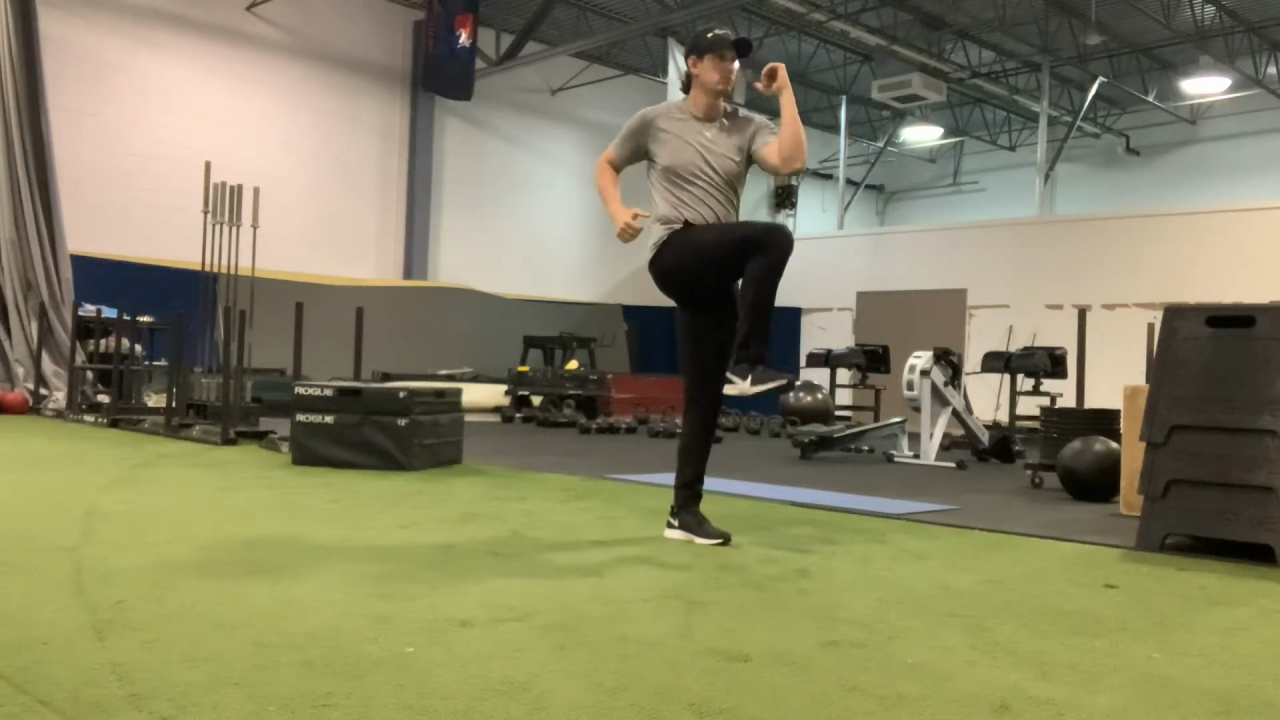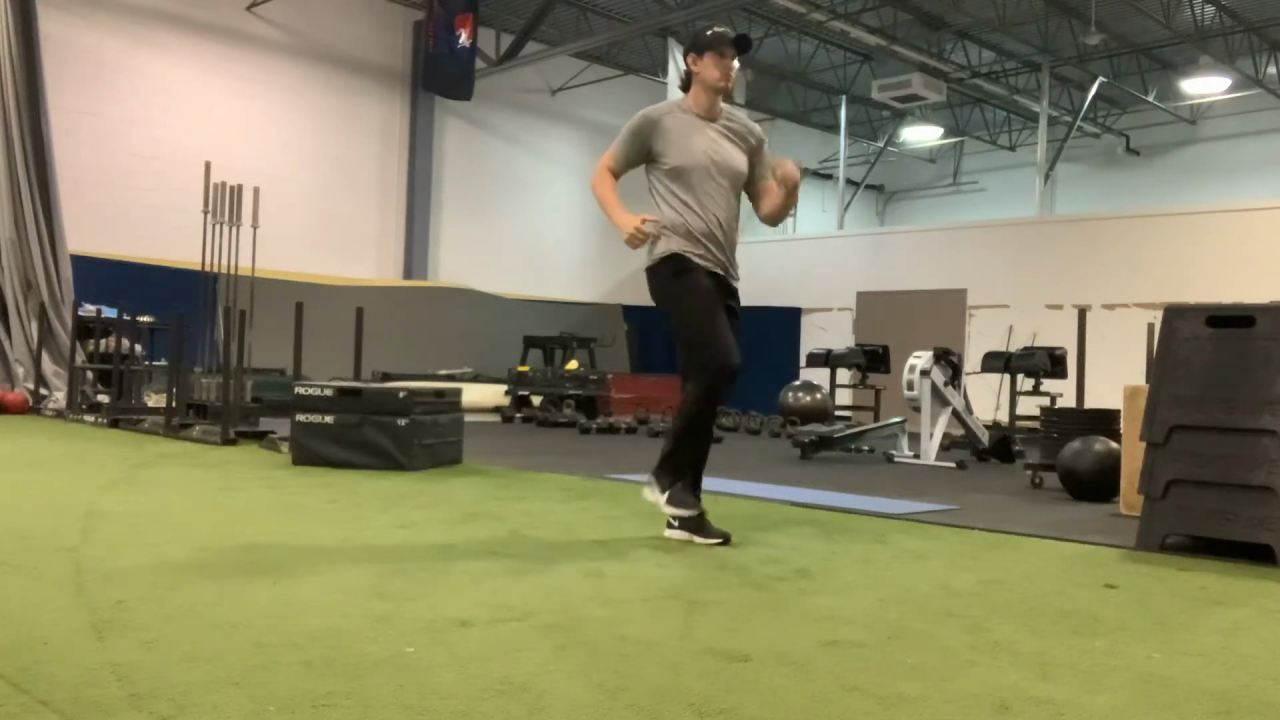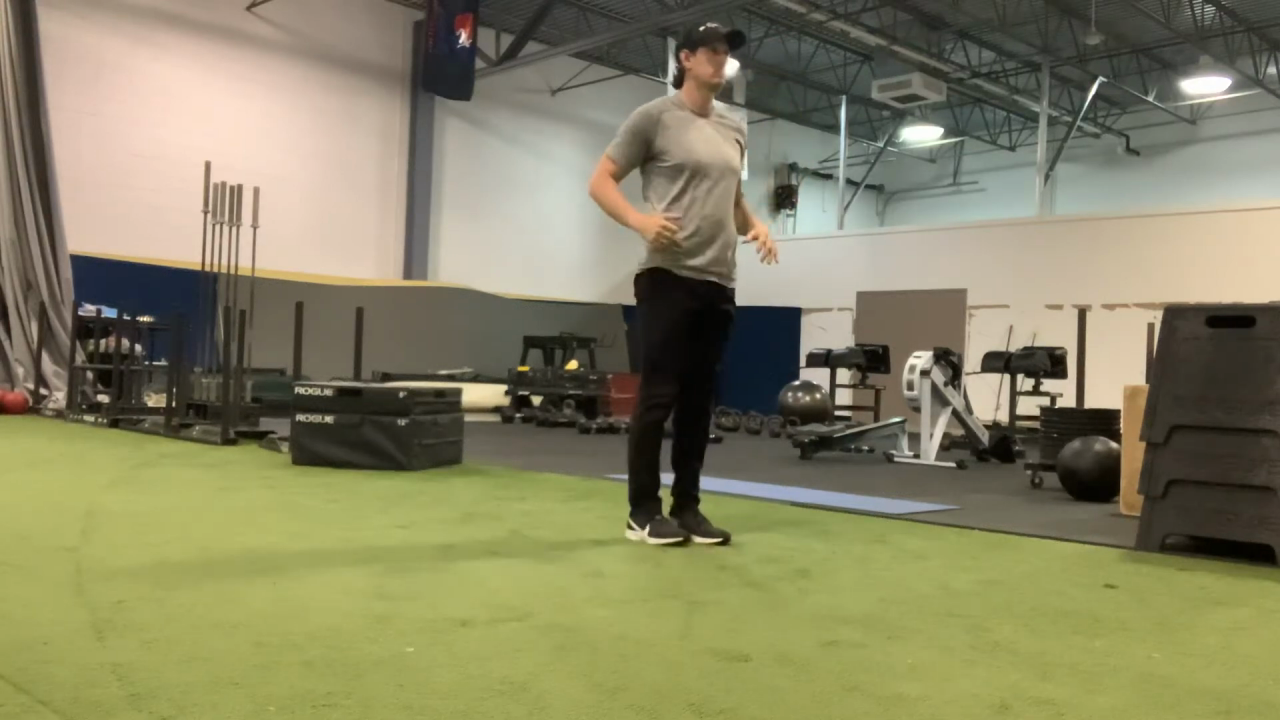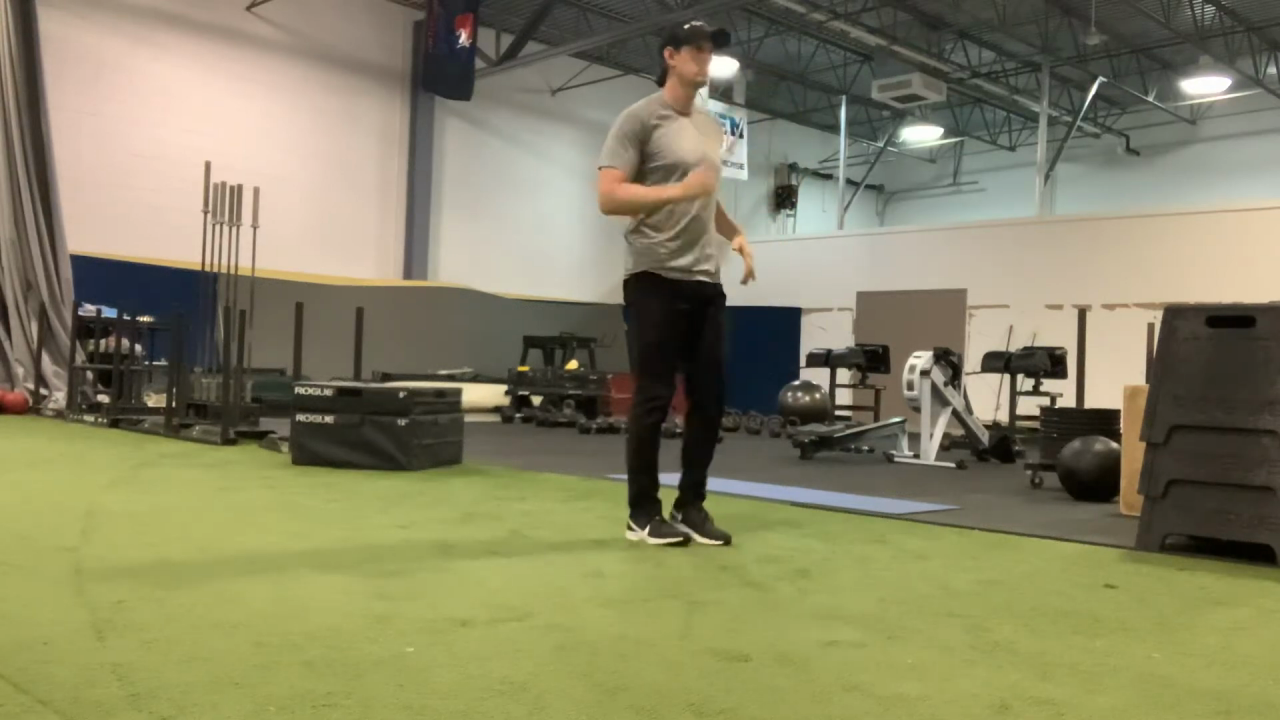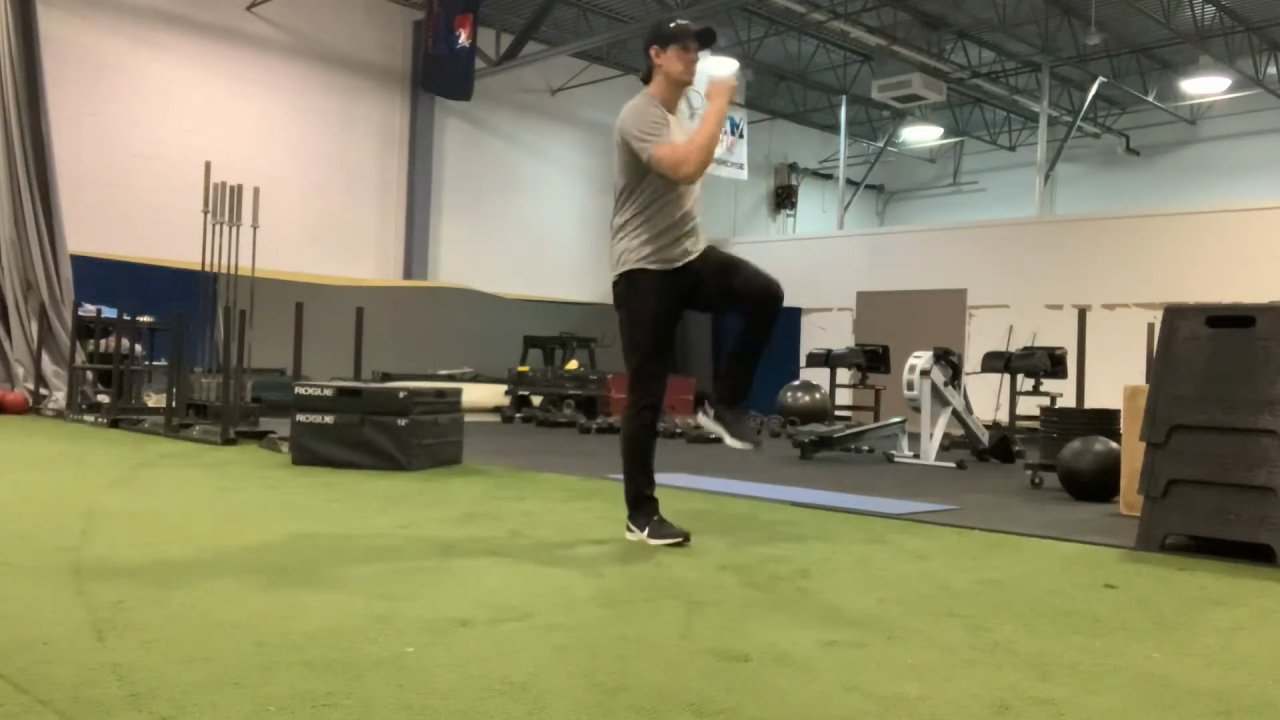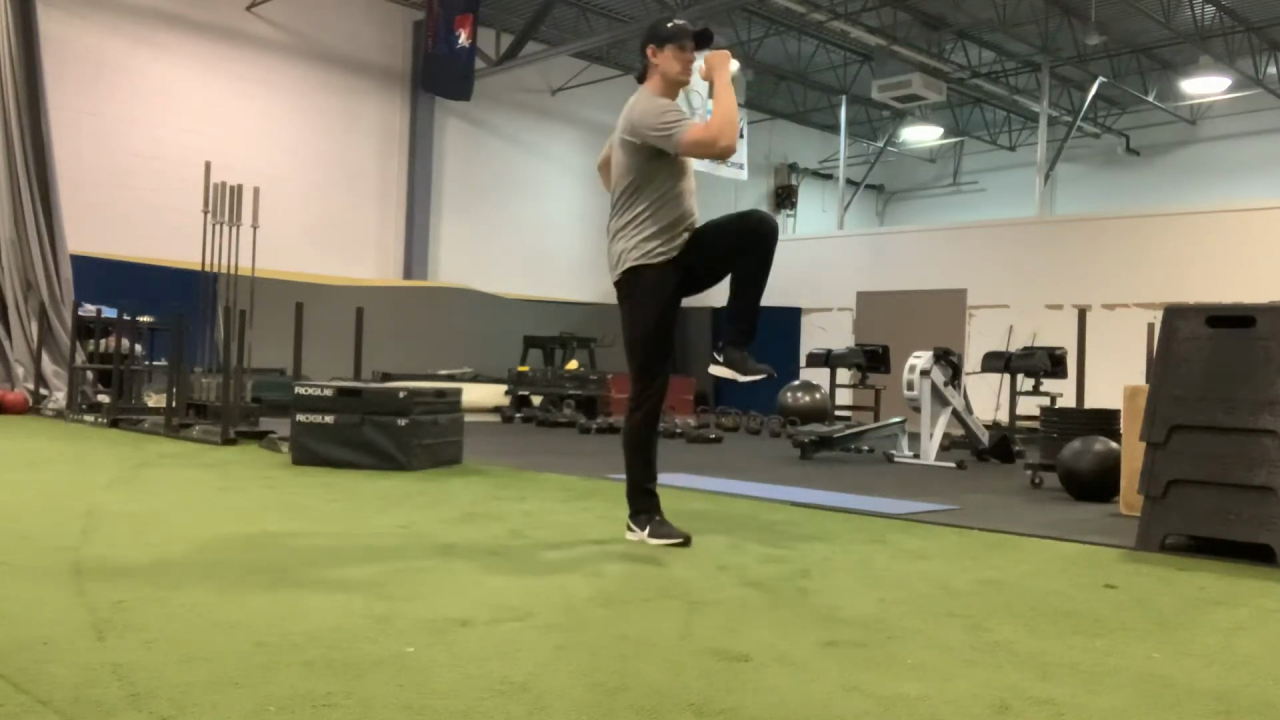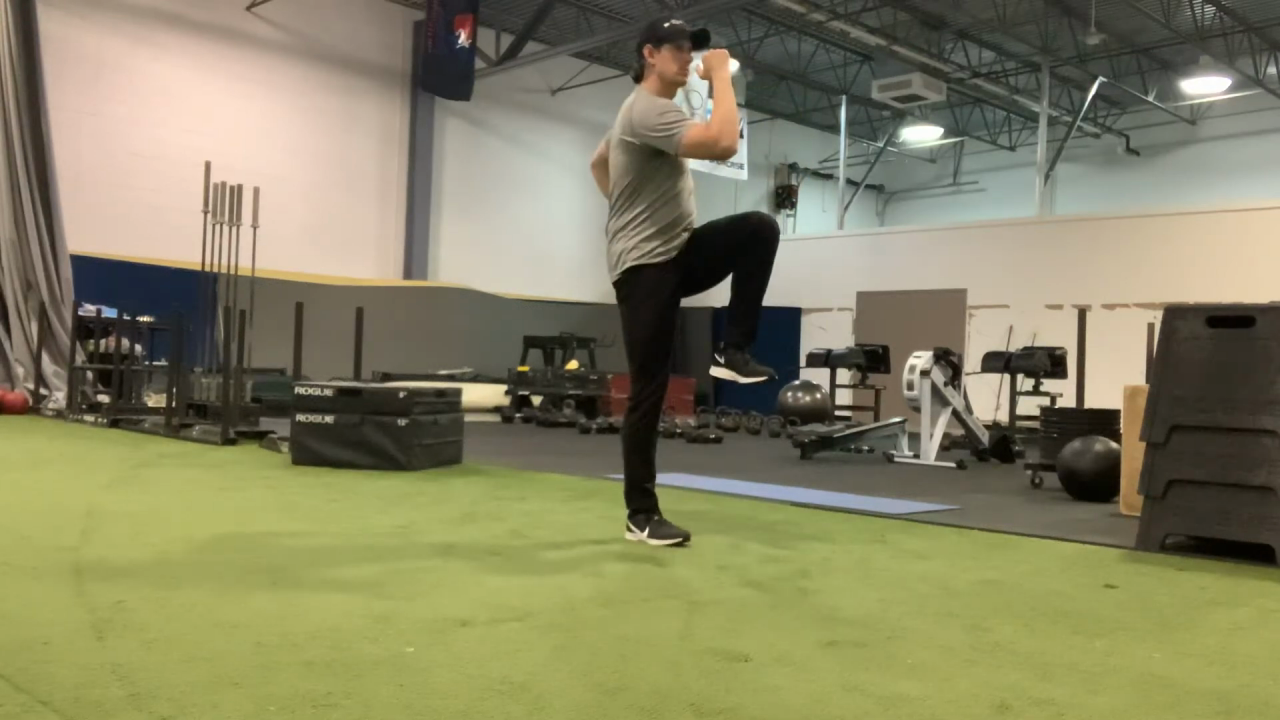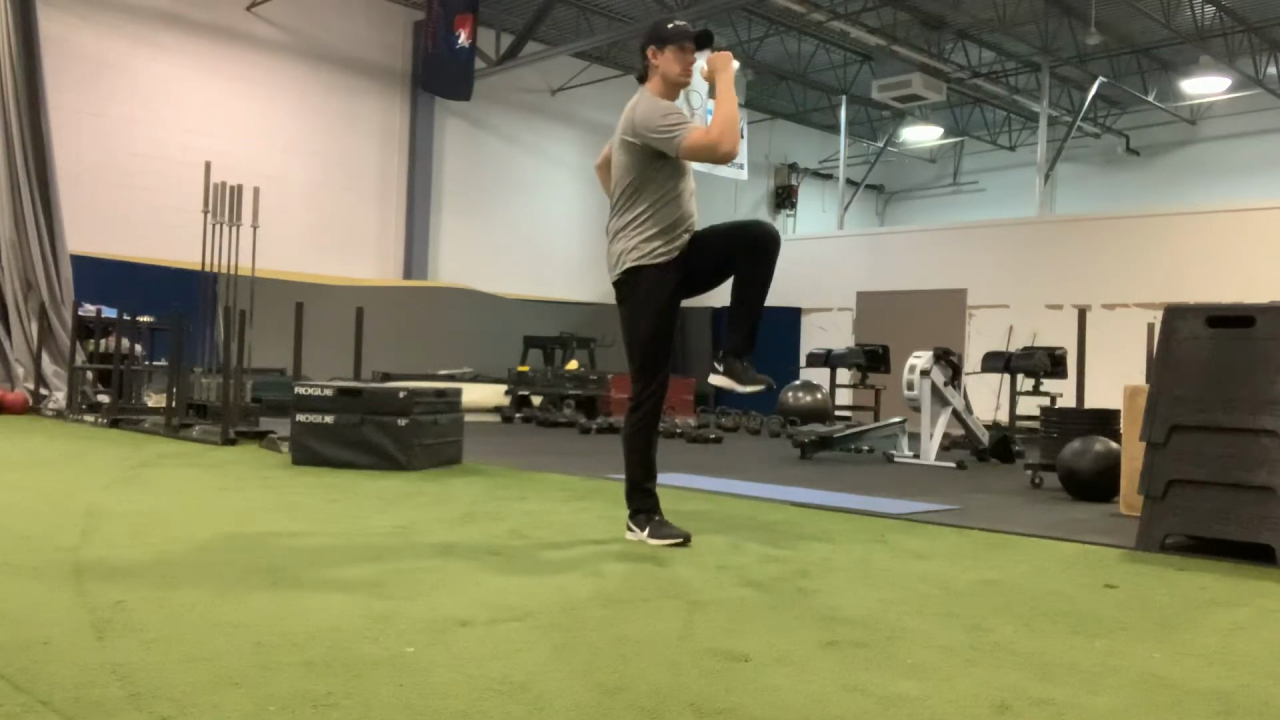
dt=0.3s
person 1, frame 1
left shoulder: (748, 127)
right shoulder: (654, 121)
left elbow: (792, 162)
right elbow: (606, 164)
left wrist: (785, 93)
right wrist: (617, 210)
left hip: (718, 276)
right hip: (677, 256)
left knee: (705, 396)
right knee: (773, 239)
left ankle: (685, 510)
right ankle: (747, 365)
person 1, frame 2
left shoulder: (747, 133)
right shoulder: (657, 121)
left elbow: (766, 209)
right elbow: (602, 173)
left wrist: (786, 189)
right wrist: (622, 218)
left hip: (721, 275)
right hip: (676, 266)
left knee: (710, 393)
right knee: (720, 365)
left ankle: (688, 507)
right ankle: (666, 476)
person 1, frame 3
left shoulder: (733, 130)
right shoulder: (654, 118)
right elbow: (600, 180)
left wrist: (756, 225)
right wrist: (639, 219)
left hip: (718, 283)
right hip: (668, 277)
left knee: (699, 399)
right knee: (660, 394)
left ankle: (686, 507)
right ankle: (642, 511)
person 1, frame 4
left shoulder: (711, 126)
right shoulder: (639, 120)
right elbow: (608, 196)
left wrist: (735, 233)
right wrist: (678, 191)
left hip: (707, 278)
right hip: (656, 278)
left knee: (709, 395)
right knee: (654, 396)
left ankle: (691, 508)
right ankle: (643, 513)
person 1, frame 5
left shoulder: (680, 117)
right shoulder: (641, 113)
right elbow: (687, 168)
right wrist: (717, 106)
left hip: (692, 259)
right hip: (644, 270)
left knee: (766, 296)
right knee: (646, 395)
left ankle: (724, 407)
right ankle: (641, 515)
person 1, frame 6
left shoulder: (657, 109)
right shoulder: (649, 110)
left elbow: (604, 163)
right elbow: (722, 144)
right wrist: (722, 78)
left hip: (682, 251)
right hip: (645, 264)
left knee: (758, 227)
right knee: (649, 391)
left ankle: (733, 350)
right ankle: (642, 514)
person 1, frame 7
left shoulder: (650, 109)
right shoulder: (648, 110)
left elbow: (598, 162)
right elbow: (723, 144)
right wrist: (721, 76)
left hip: (680, 251)
right hip: (644, 264)
left knee: (760, 229)
right knee: (648, 392)
left ankle: (734, 351)
right ankle: (641, 514)
person 1, frame 8
left shoulder: (661, 111)
right shoulder: (648, 111)
left elbow: (603, 163)
right elbow: (724, 148)
right wrist: (726, 81)
left hip: (683, 251)
right hip: (644, 266)
left knee: (759, 239)
right knee: (650, 392)
left ankle: (731, 360)
right ankle: (642, 514)
